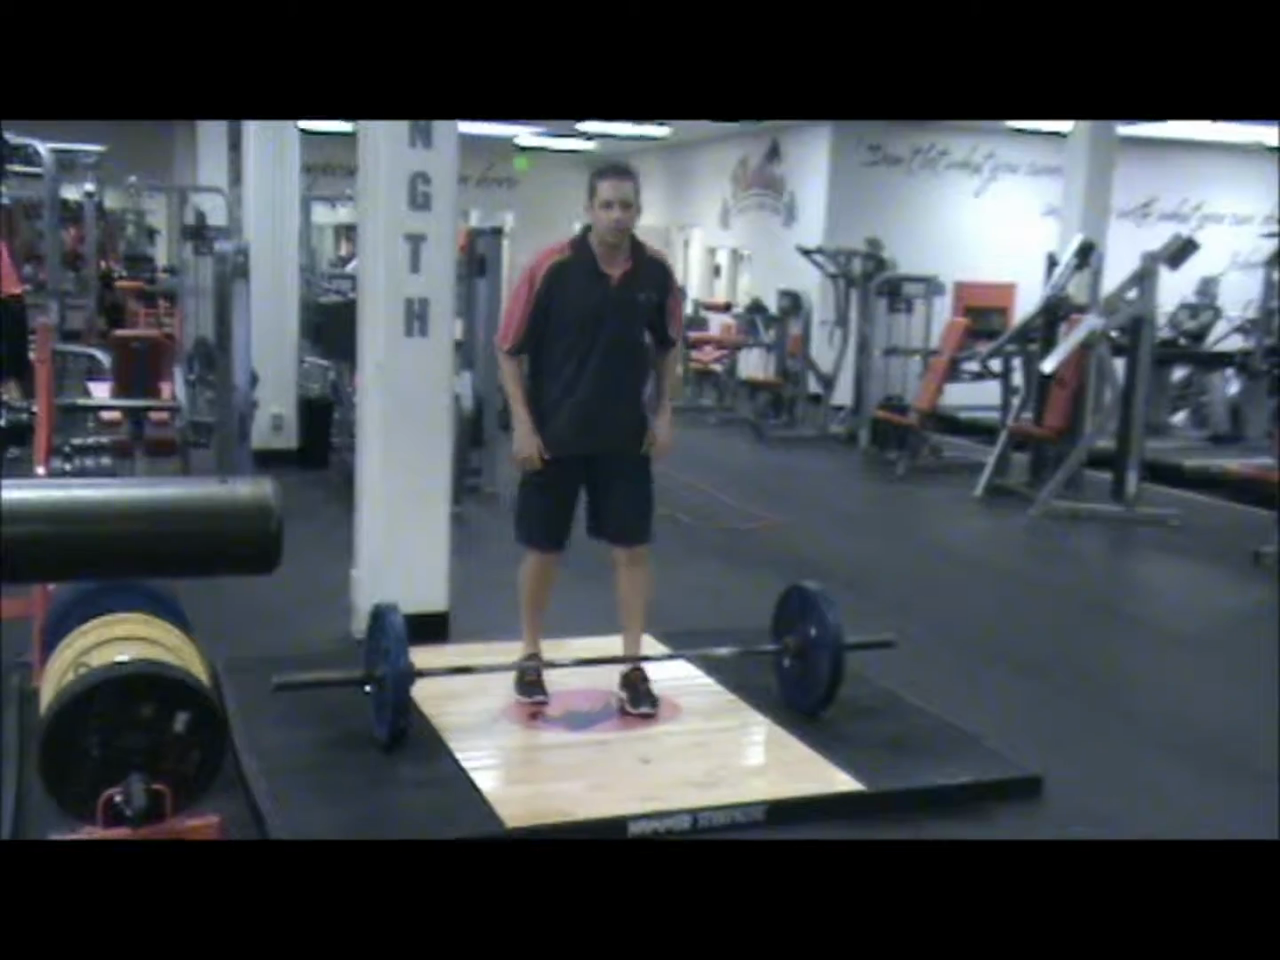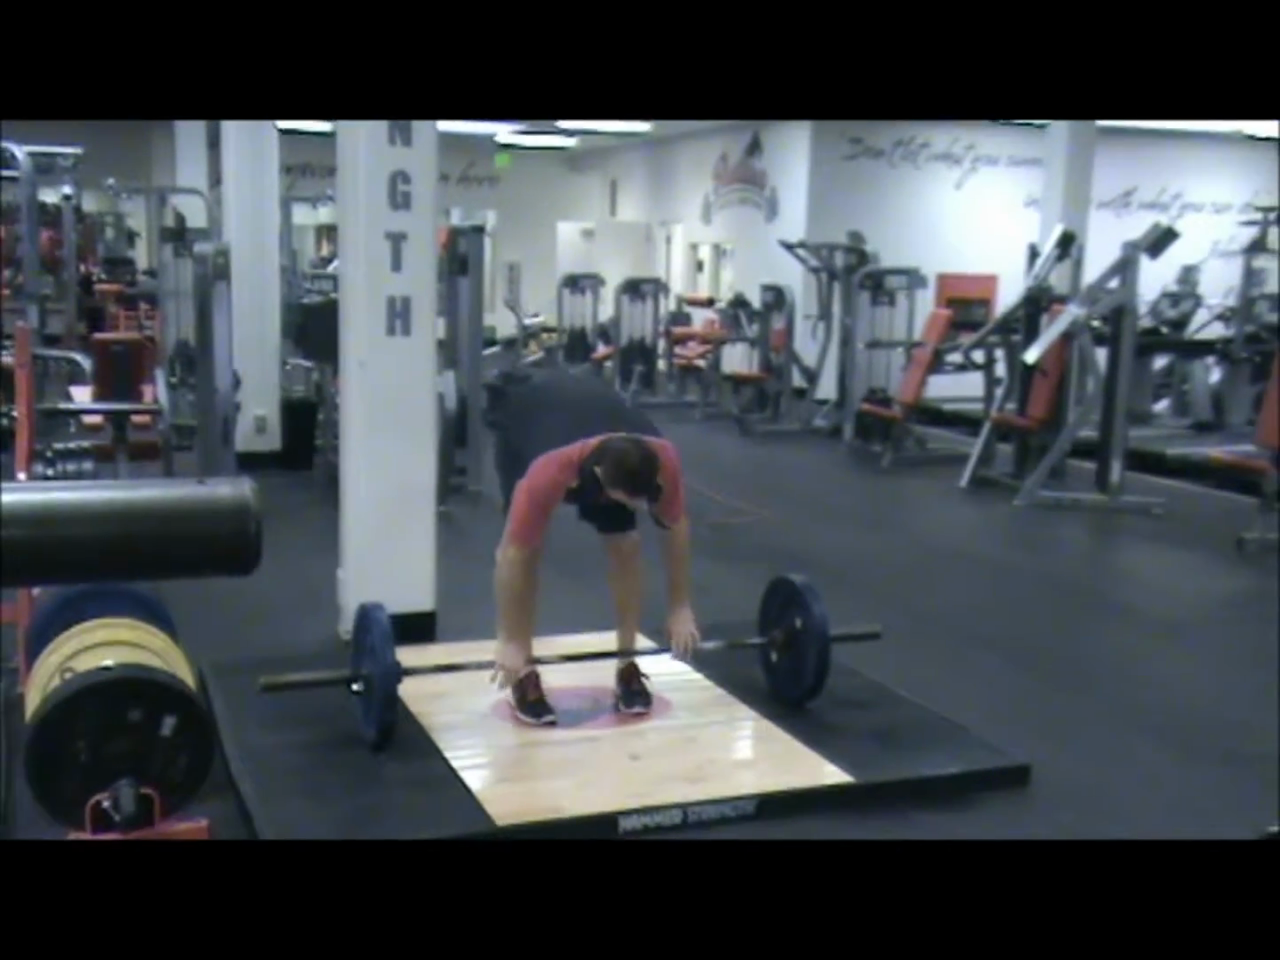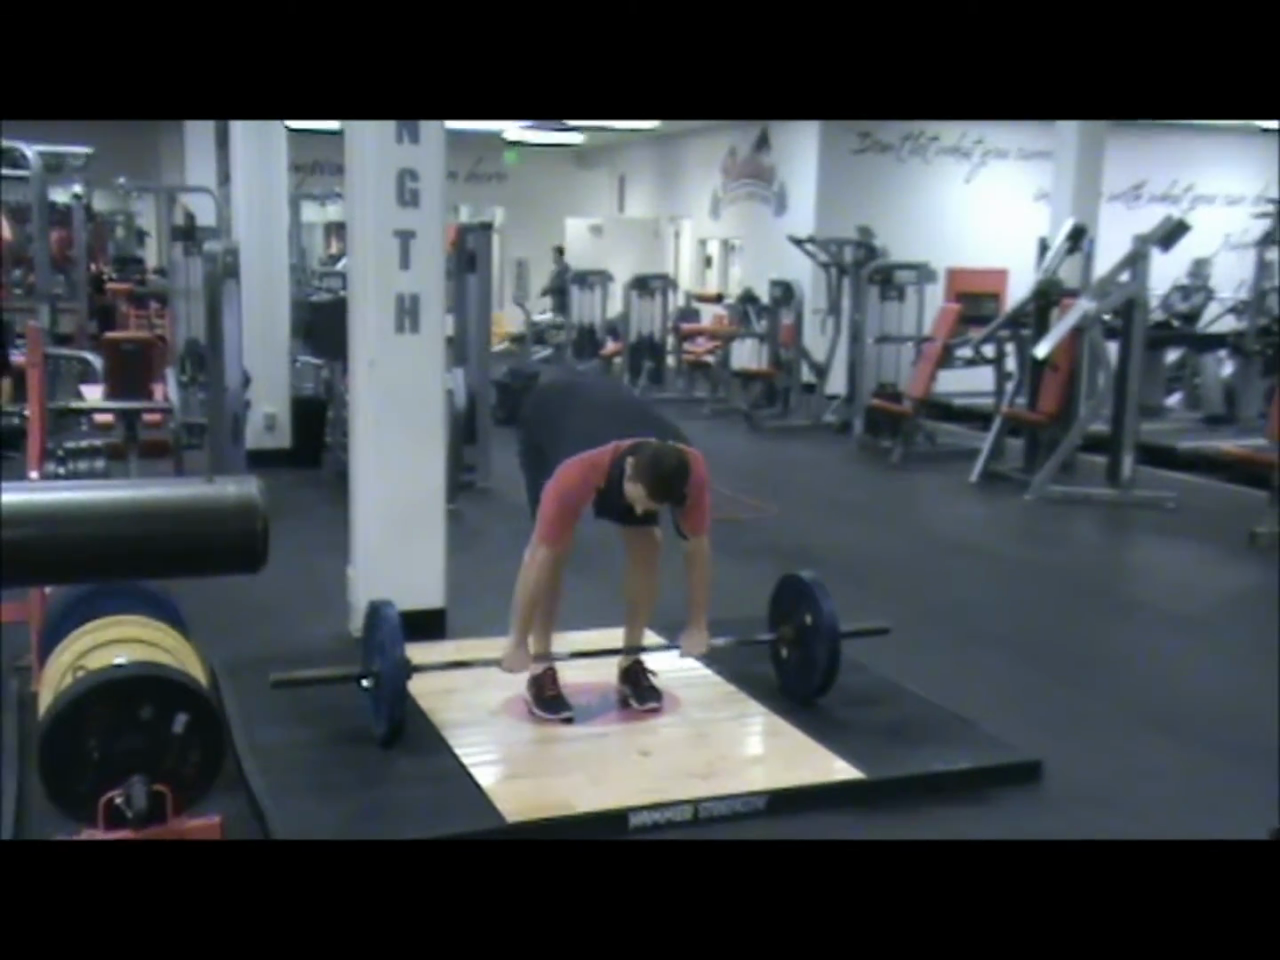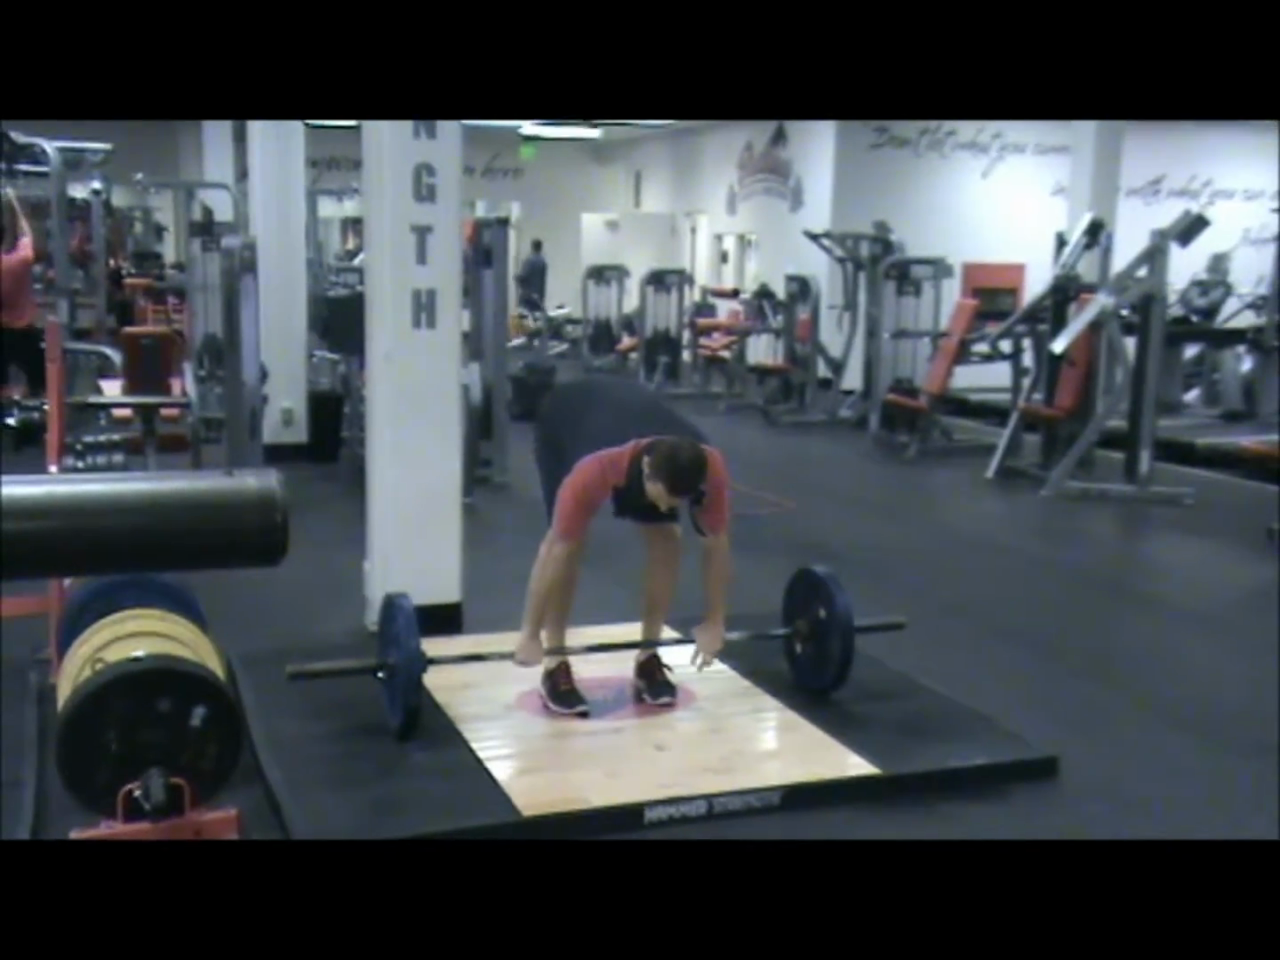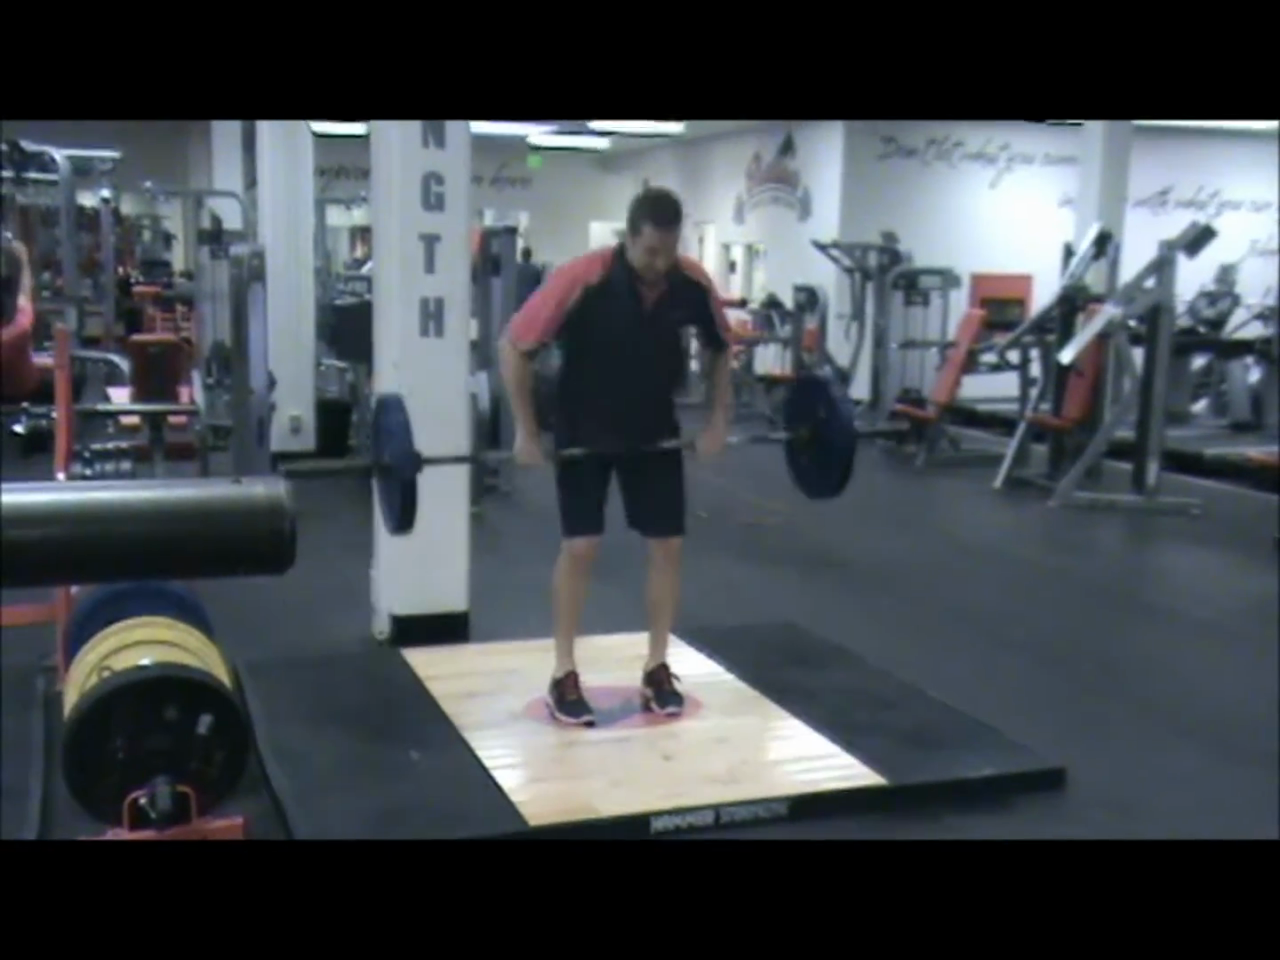
dt=1s
person 1, frame 1
left shoulder: (655, 271)
right shoulder: (549, 268)
left elbow: (667, 345)
right elbow: (507, 350)
left wrist: (663, 410)
right wrist: (522, 426)
left hip: (624, 437)
right hip: (553, 438)
left knee: (633, 550)
right knee: (542, 553)
left ankle: (632, 668)
right ankle: (529, 660)
person 1, frame 2
left shoulder: (662, 460)
right shoulder: (551, 471)
left elbow: (676, 528)
right elbow: (510, 554)
left wrist: (680, 607)
right wrist: (506, 642)
left knee: (625, 546)
right knee: (528, 548)
left ankle: (627, 666)
right ankle: (525, 674)
person 1, frame 3
left shoulder: (690, 469)
right shoulder: (578, 471)
left elbow: (697, 543)
right elbow: (539, 555)
left wrist: (697, 626)
right wrist: (517, 642)
left knee: (647, 543)
right knee: (555, 547)
left ankle: (631, 663)
right ankle: (541, 672)
person 1, frame 4
left shoulder: (710, 469)
right shoulder: (595, 470)
left elbow: (717, 541)
right elbow: (554, 550)
left wrist: (714, 622)
right wrist: (530, 634)
right hip: (562, 418)
left knee: (667, 540)
right knee: (570, 543)
left ankle: (648, 659)
right ankle: (555, 667)
person 1, frame 5
left shoulder: (693, 284)
right shoulder: (581, 282)
left elbow: (720, 348)
right elbow: (514, 347)
left wrist: (717, 421)
right wrist: (526, 432)
left hip: (653, 430)
right hip: (583, 429)
left knee: (667, 547)
right knee: (580, 547)
left ankle: (656, 669)
right ankle: (563, 675)
